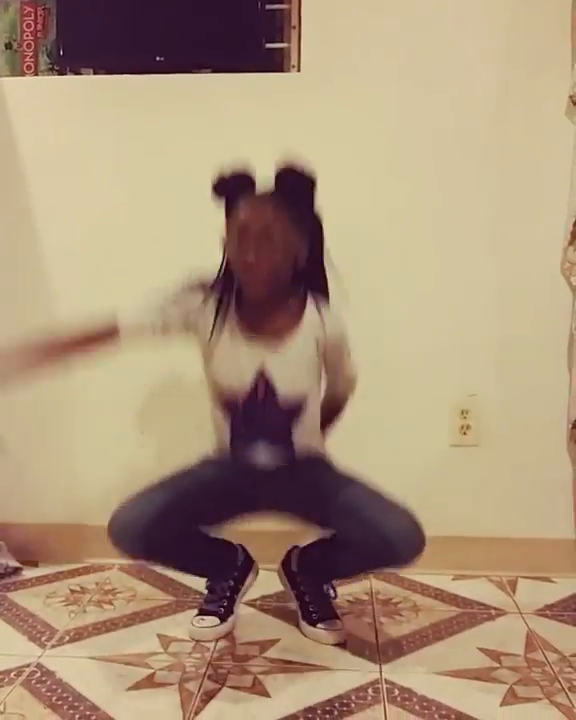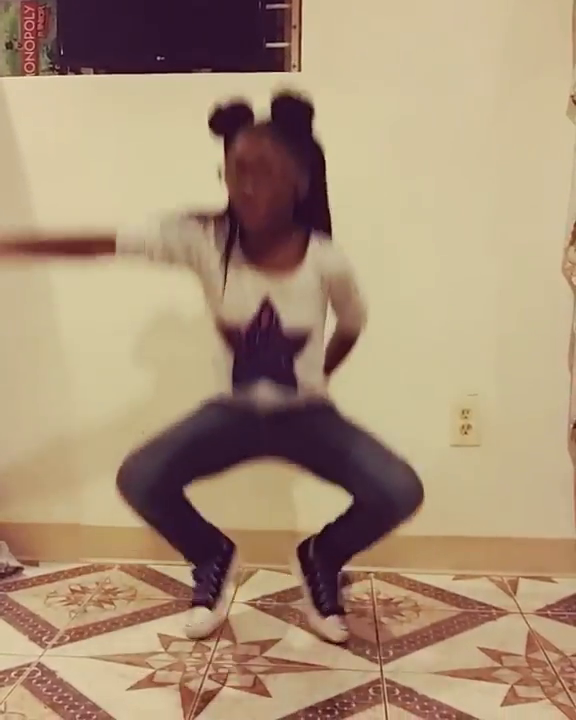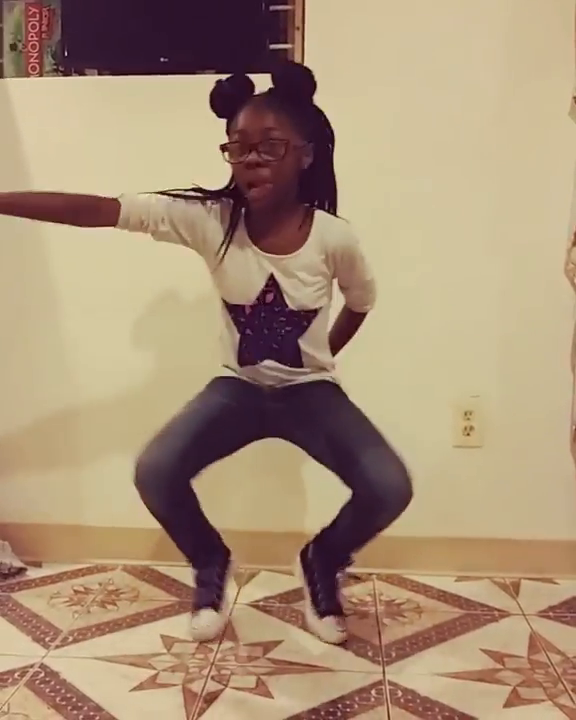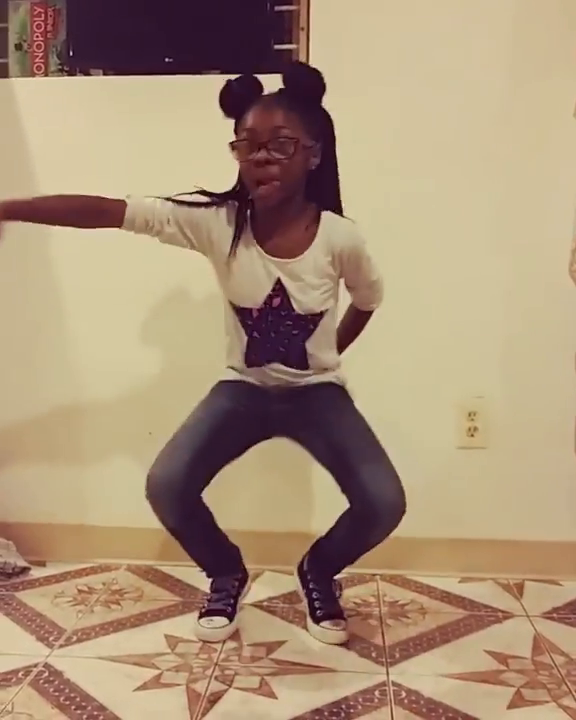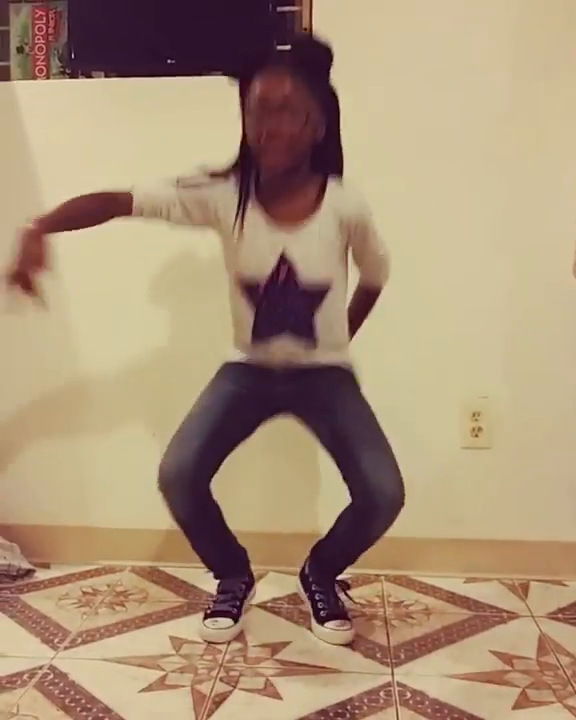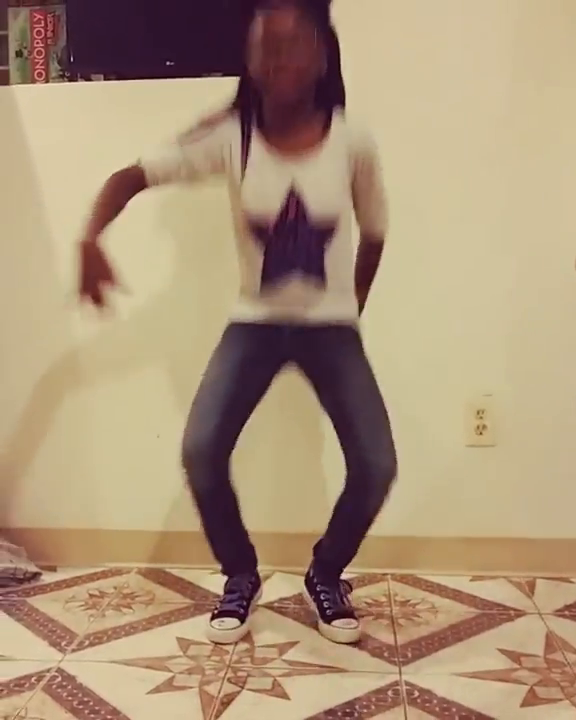
dt=0.1s
person 1, frame 1
left shoulder: (326, 324)
right shoulder: (202, 308)
right elbow: (107, 332)
left wrist: (306, 441)
left hip: (302, 469)
right hip: (231, 469)
left knee: (401, 540)
right knee: (130, 529)
left ankle: (309, 571)
right ankle: (227, 567)
person 1, frame 2
left shoulder: (329, 261)
right shoulder: (202, 241)
left elbow: (350, 327)
right elbow: (102, 243)
left wrist: (312, 381)
left hip: (307, 415)
right hip: (233, 412)
left knee: (400, 494)
right knee: (139, 480)
left ankle: (321, 557)
right ankle: (212, 556)
person 1, frame 3
left shoulder: (334, 238)
right shoulder: (208, 220)
left elbow: (361, 305)
right elbow: (101, 210)
left wrist: (319, 356)
left hip: (311, 392)
right hip: (238, 389)
left knee: (388, 490)
right knee: (155, 475)
left ankle: (322, 563)
right ankle: (212, 567)
person 1, frame 4
left shoulder: (340, 239)
right shoulder: (214, 223)
left elbow: (367, 302)
right elbow: (104, 211)
left wrist: (321, 356)
left hip: (317, 394)
right hip: (243, 391)
left knee: (383, 503)
right knee: (166, 485)
left ankle: (319, 572)
right ankle: (226, 574)
person 1, frame 5
left shoulder: (346, 210)
right shoulder: (216, 195)
left elbow: (372, 280)
right elbow: (112, 202)
left wrist: (336, 344)
left hip: (322, 375)
right hip: (246, 369)
left knee: (383, 495)
right knee: (178, 476)
left ankle: (322, 574)
right ankle: (232, 576)
person 1, frame 6
left shoulder: (352, 142)
right shoulder: (228, 140)
left elbow: (374, 234)
right elbow: (135, 175)
left wrist: (351, 312)
right wrist: (90, 238)
left hip: (330, 329)
right hip: (253, 327)
left knee: (375, 466)
right knee: (201, 452)
left ankle: (326, 572)
right ankle: (240, 574)
